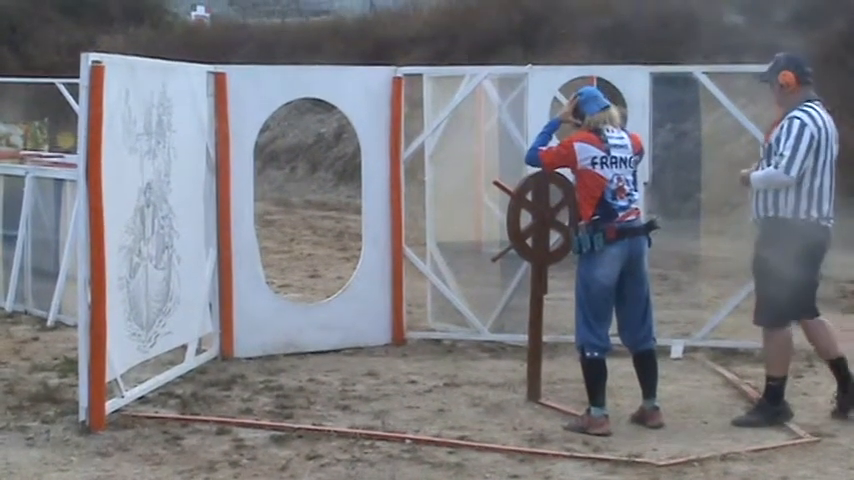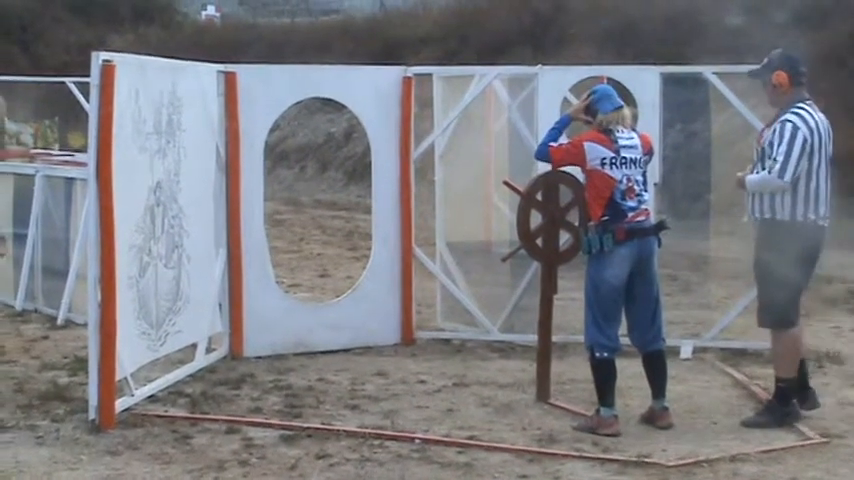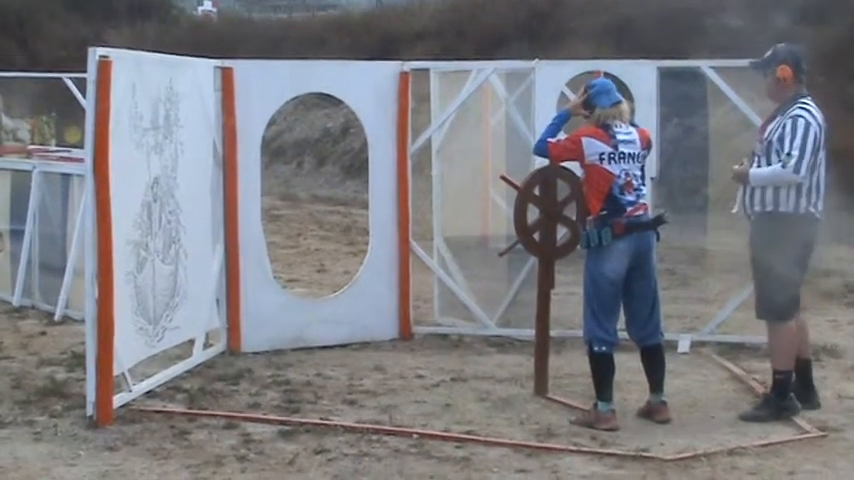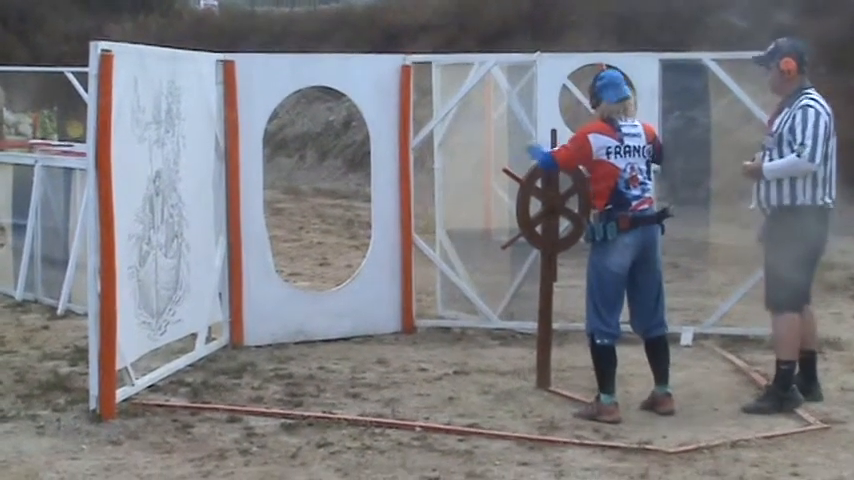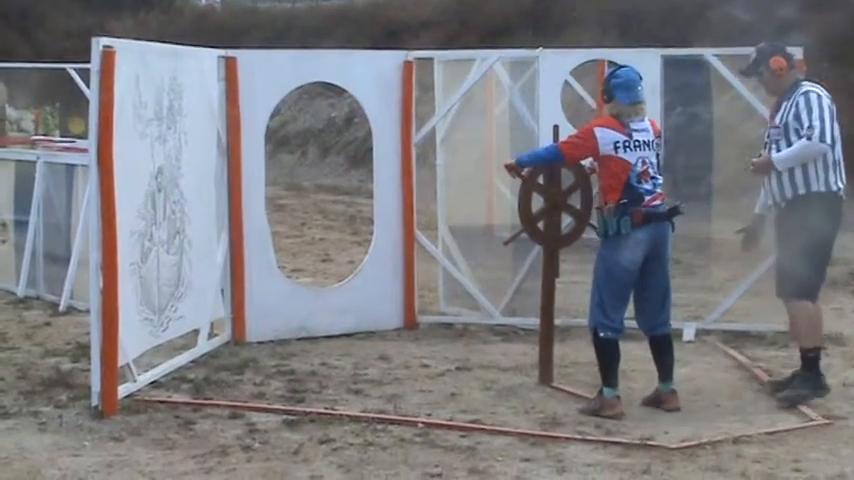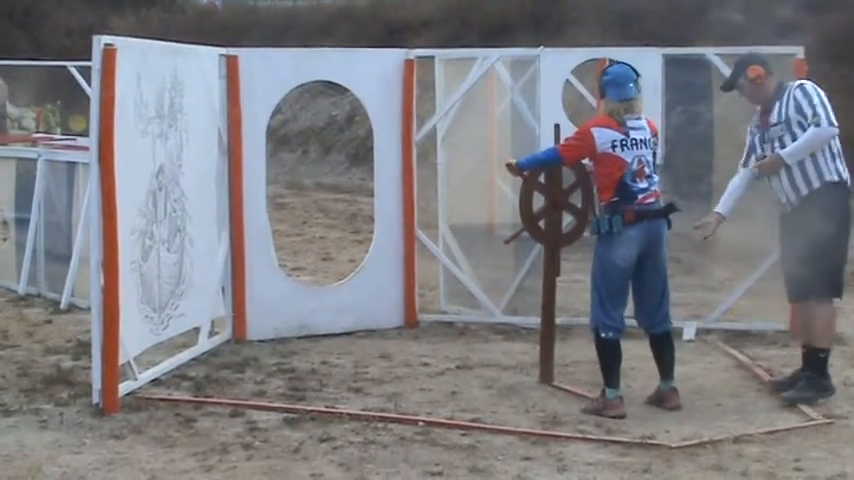
dt=0.4s
person 1, frame 1
left shoulder: (798, 121)
right shoulder: (822, 117)
left elbow: (784, 174)
left wrist: (751, 177)
right wrist: (763, 172)
left hip: (788, 229)
right hip: (811, 228)
left knee: (774, 318)
right knee: (805, 312)
left ankle: (774, 402)
person 1, frame 2
left shoulder: (791, 123)
right shoulder: (815, 118)
left elbow: (779, 178)
left wrist: (747, 181)
right wrist: (757, 177)
left hip: (786, 230)
right hip: (804, 227)
left knee: (780, 317)
right knee: (786, 313)
left ankle: (783, 402)
right ankle: (801, 389)
person 1, frame 3
left shoulder: (801, 118)
right shoulder: (790, 114)
left elbow: (793, 172)
left wrist: (749, 175)
right wrist: (754, 171)
left hip: (785, 224)
right hip: (779, 222)
left knee: (778, 310)
right knee: (788, 308)
left ankle: (781, 396)
right ankle: (804, 387)
person 1, frame 4
left shoulder: (810, 108)
right shoulder: (791, 107)
left elbow: (808, 161)
left wrist: (763, 169)
left hip: (800, 217)
right hip: (787, 215)
left knee: (784, 302)
right knee: (798, 300)
left ankle: (783, 388)
right ankle: (807, 379)
person 1, frame 5
left shoulder: (810, 96)
right shoulder: (783, 105)
left elbow: (818, 144)
left wrist: (773, 161)
right wrist: (759, 213)
left hip: (815, 204)
right hip: (794, 206)
left knee: (796, 290)
right knee: (801, 291)
left ankle: (812, 374)
right ankle: (809, 371)
person 1, frame 6
left shoulder: (803, 92)
right shoulder: (760, 122)
left elbow: (826, 129)
right elbow: (745, 172)
left wrist: (782, 157)
right wrist: (719, 213)
left hip: (824, 199)
right hip: (795, 208)
left knee: (818, 291)
right knee: (800, 293)
left ankle: (820, 376)
right ankle: (809, 368)
person 2, frame 1
left shoulder: (579, 144)
right shoulder: (633, 142)
left elbow: (534, 156)
left wrist: (558, 120)
right wrist: (613, 125)
left hip: (601, 244)
right hip: (635, 239)
left knee: (593, 333)
right knee: (640, 329)
left ankle: (597, 415)
right ankle: (651, 407)
person 2, frame 2
left shoulder: (590, 144)
right shoulder: (643, 142)
left elbow: (543, 151)
left wrist: (569, 117)
right wrist: (622, 123)
left hip: (611, 245)
right hip: (644, 240)
left knee: (602, 334)
right knee: (649, 329)
left ankle: (606, 415)
right ankle: (660, 408)
person 2, frame 3
left shoulder: (587, 138)
right shoulder: (641, 137)
left elbow: (542, 147)
left wrist: (567, 112)
right wrist: (621, 117)
left hip: (609, 240)
right hip: (643, 234)
left knee: (600, 328)
right knee: (647, 324)
left ankle: (604, 410)
right ankle: (658, 402)
person 2, frame 4
left shoulder: (593, 134)
right shoulder: (647, 132)
left elbow: (551, 162)
left wrist: (535, 151)
left hip: (614, 234)
right hip: (648, 228)
left knee: (603, 322)
right knee: (651, 317)
left ankle: (607, 402)
right ankle: (663, 394)
person 2, frame 5
left shoulder: (600, 130)
right shoulder: (653, 129)
left elbow: (558, 152)
left wrist: (520, 163)
left hip: (626, 230)
right hip: (659, 225)
left knee: (605, 316)
right knee: (656, 315)
left ankle: (609, 397)
right ankle: (667, 390)
person 2, frame 6
left shoulder: (597, 130)
right shoulder: (649, 128)
left elbow: (557, 155)
left wrist: (520, 165)
left hip: (619, 228)
right hip: (654, 223)
left knee: (607, 316)
right knee: (656, 312)
left ankle: (612, 397)
right ankle: (668, 388)
